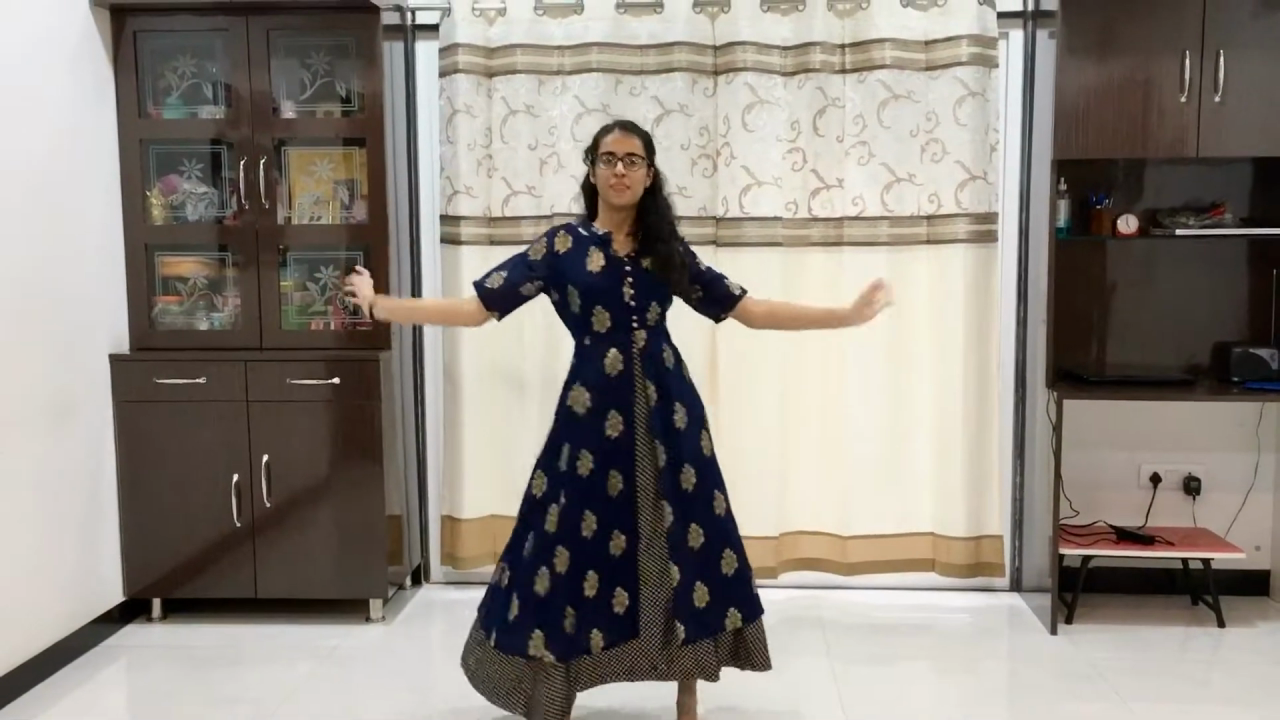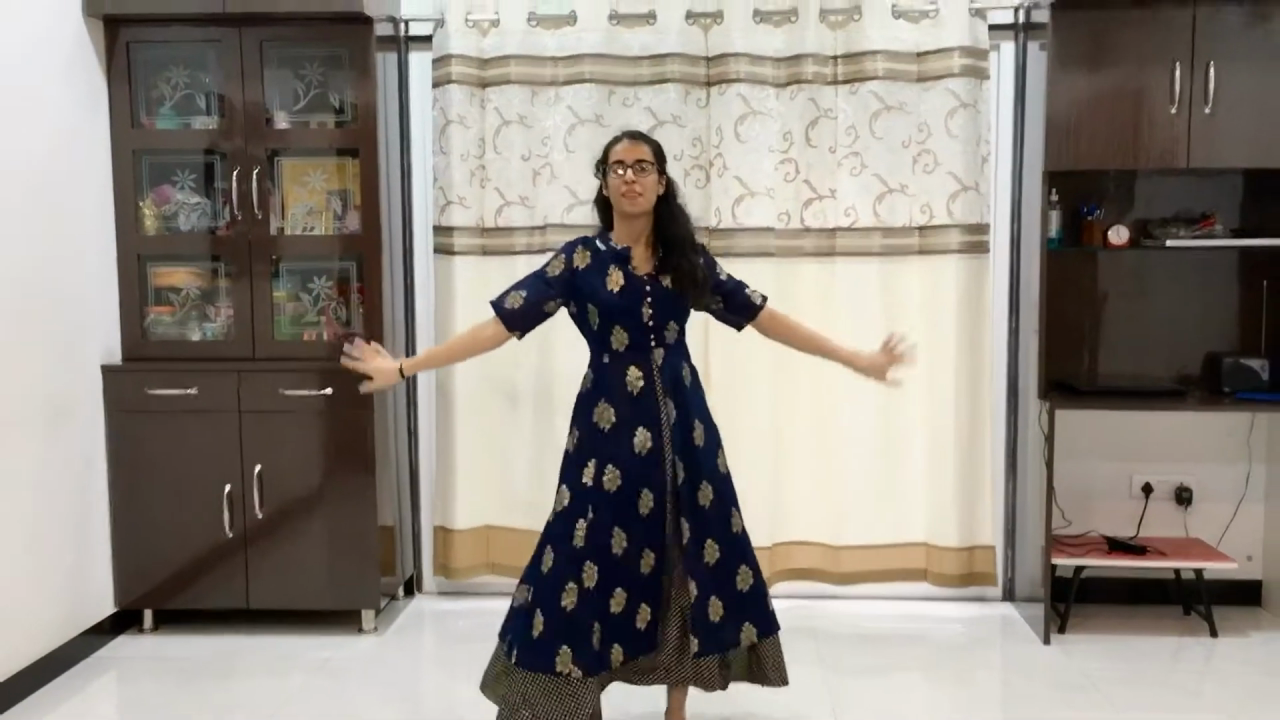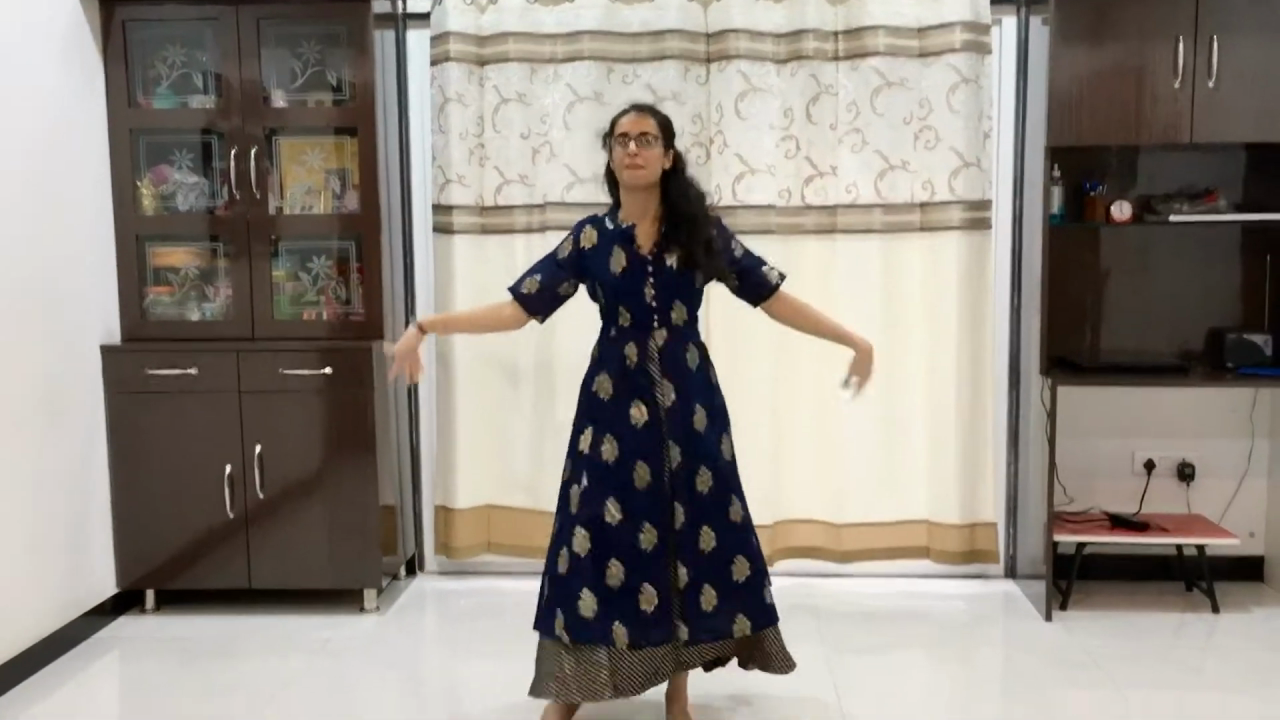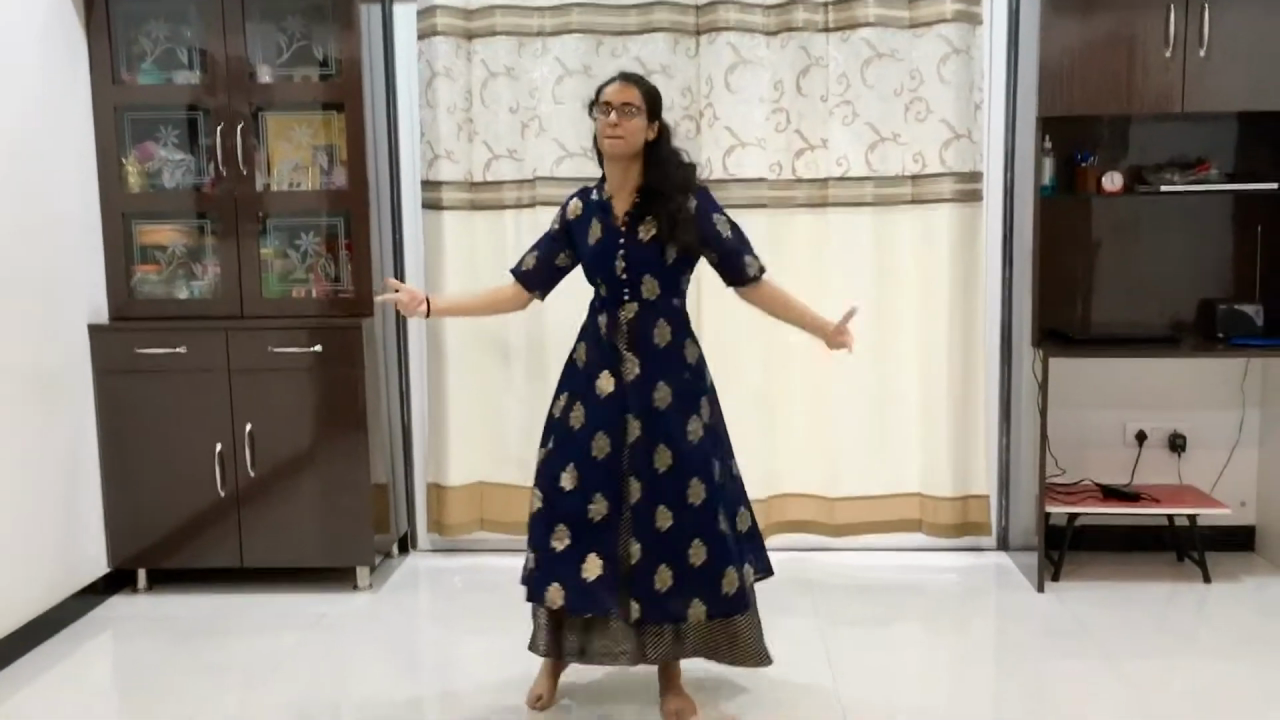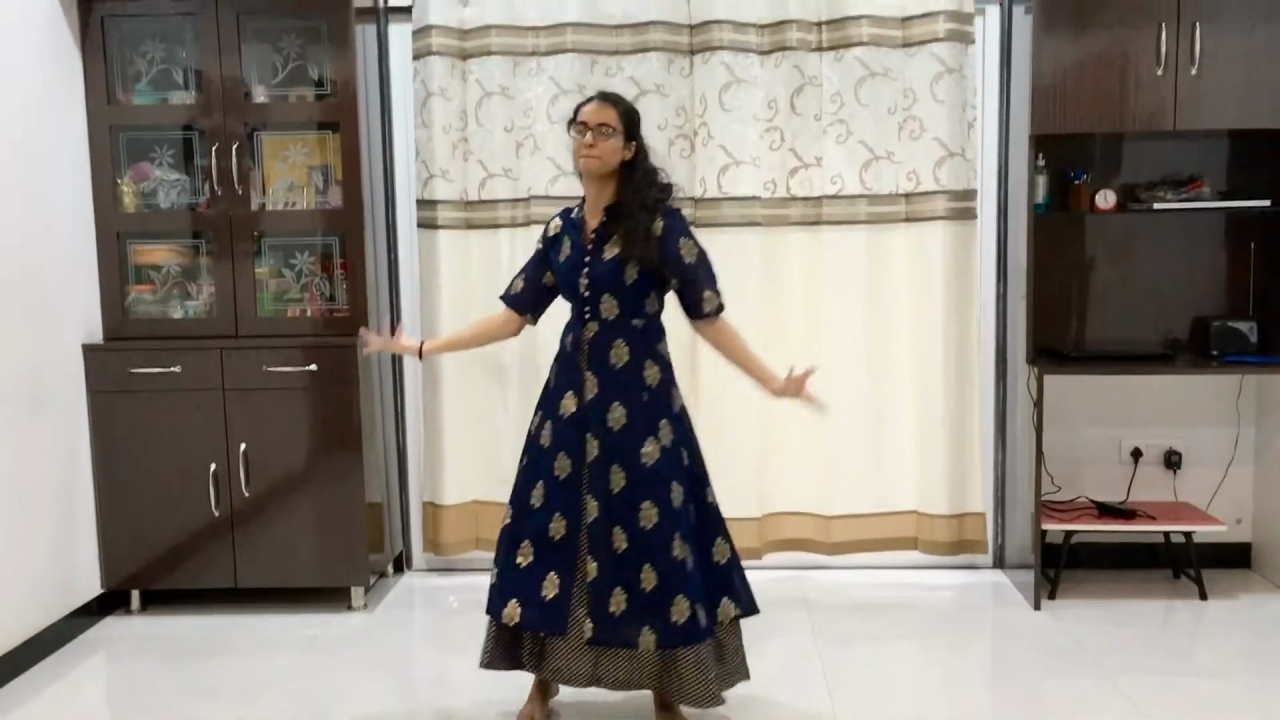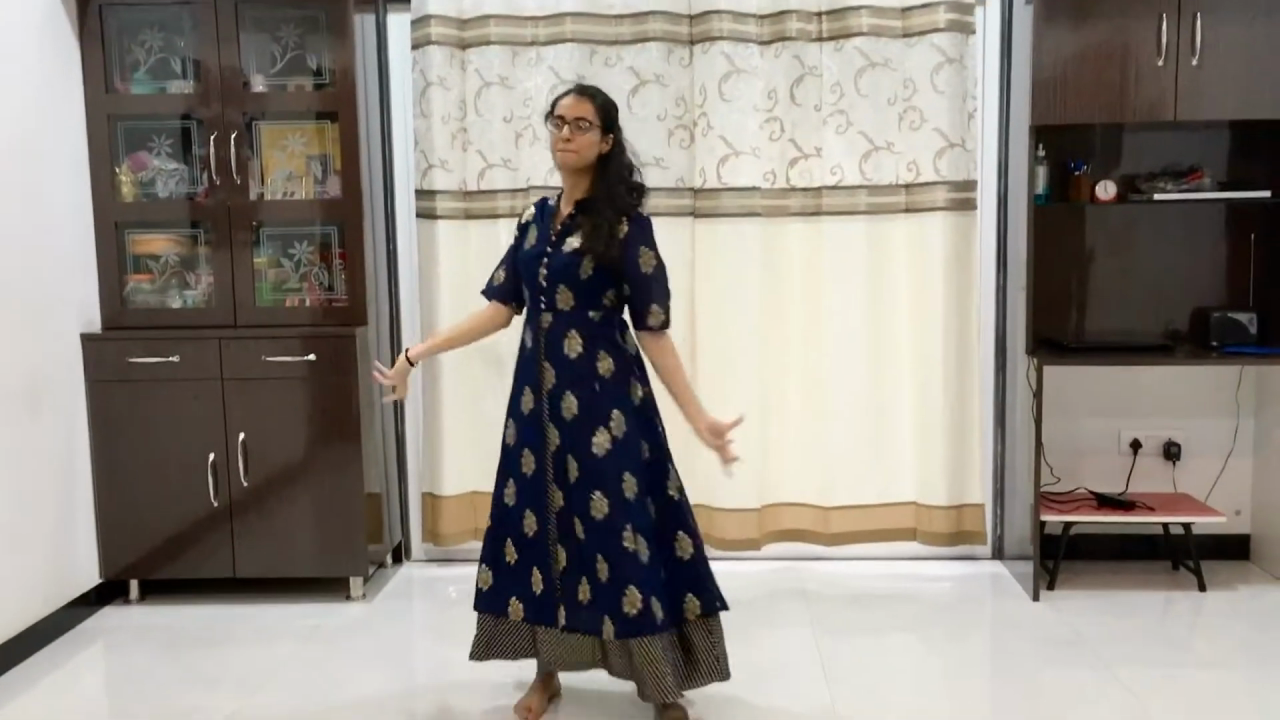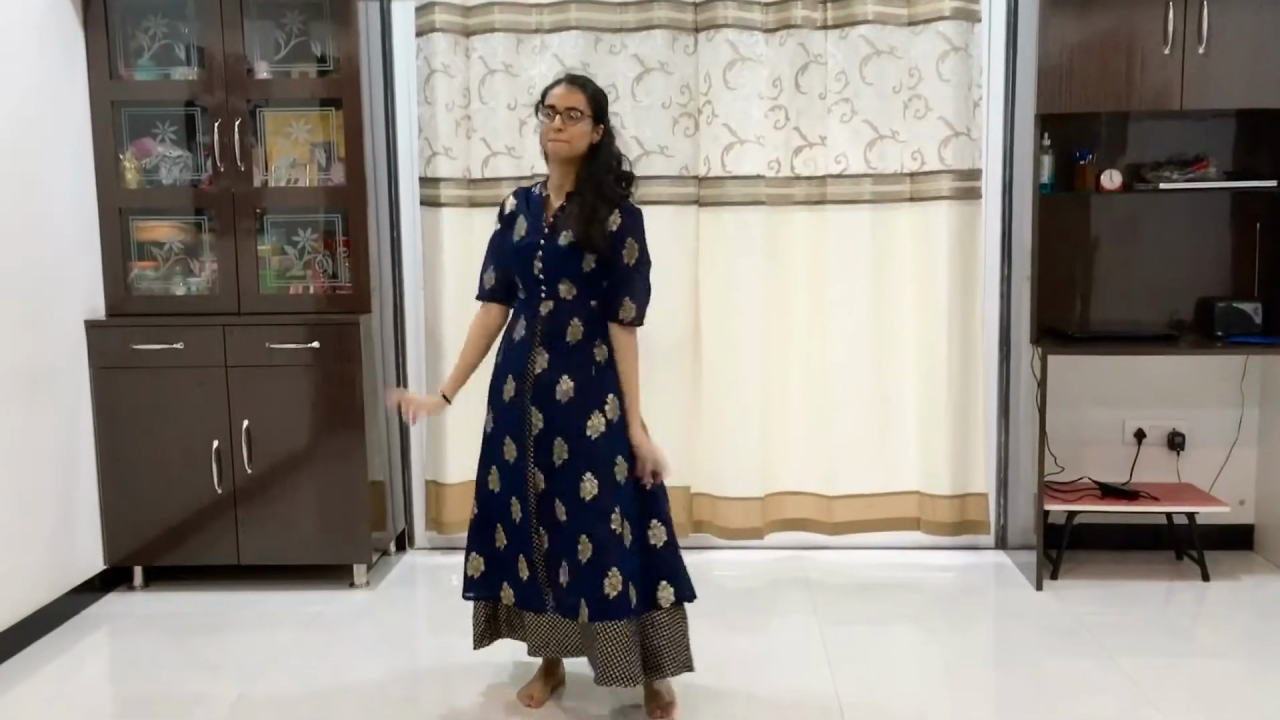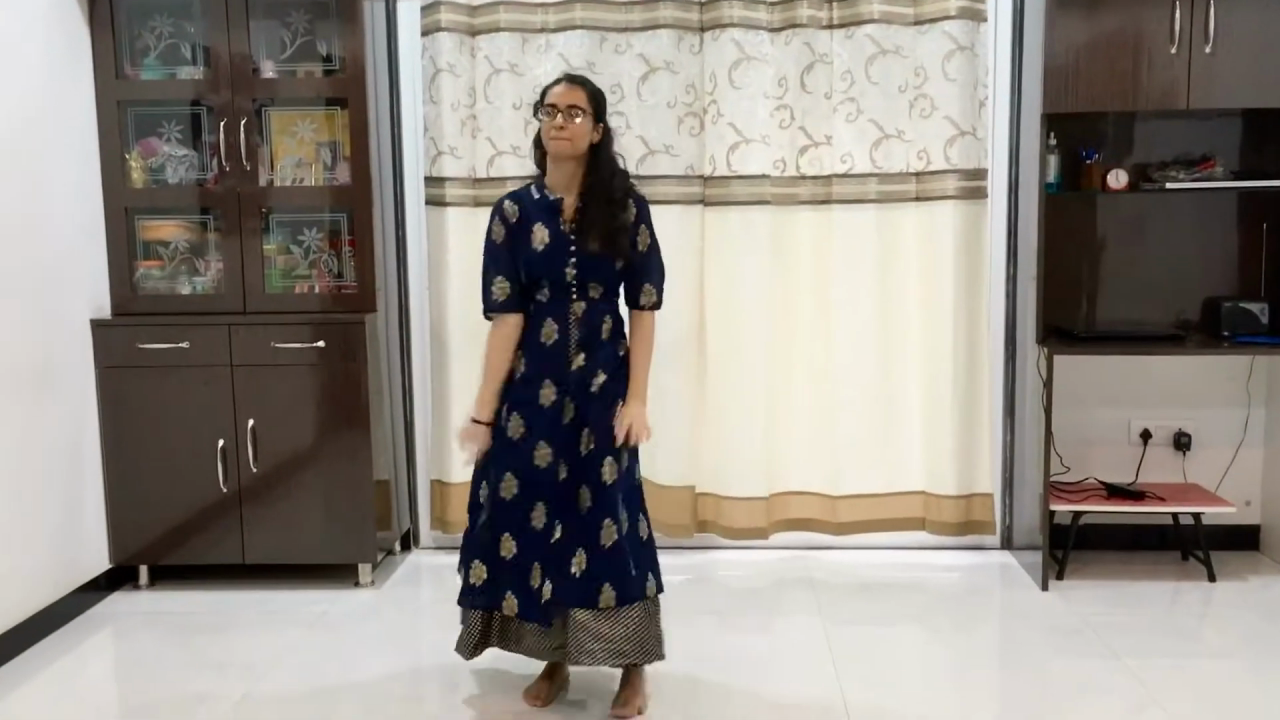
dt=0.2s
person 1, frame 1
left shoulder: (669, 249)
right shoulder: (561, 245)
left elbow: (748, 309)
right elbow: (476, 307)
left wrist: (846, 314)
right wrist: (383, 306)
left hip: (669, 408)
right hip: (593, 409)
left knee: (689, 545)
right knee: (578, 543)
person 1, frame 2
left shoulder: (689, 259)
right shoulder: (578, 260)
left elbow: (763, 316)
right elbow: (500, 324)
left wrist: (857, 359)
right wrist: (405, 366)
left hip: (683, 425)
right hip: (611, 426)
left knee: (701, 561)
right knee: (597, 558)
person 1, frame 3
left shoulder: (701, 231)
right shoulder: (589, 238)
left elbow: (772, 295)
right elbow: (518, 307)
left wrist: (856, 342)
right wrist: (428, 325)
left hip: (689, 402)
right hip: (616, 402)
left knee: (698, 542)
right knee: (602, 538)
person 1, frame 4
left shoulder: (687, 203)
right shoulder: (579, 210)
left elbow: (749, 279)
right elbow: (522, 288)
left wrist: (823, 329)
right wrist: (430, 303)
left hip: (670, 377)
right hip: (595, 375)
left knee: (677, 515)
right knee: (572, 508)
right ankle: (555, 656)
person 1, frame 5
left shoulder: (658, 223)
right shoulder: (560, 227)
left elbow: (707, 315)
right elbow: (515, 312)
left wrist: (771, 381)
right wrist: (421, 346)
left hip: (639, 399)
right hip: (570, 396)
left knee: (649, 537)
right knee: (546, 533)
person 1, frame 6
left shoulder: (625, 223)
right shoulder: (536, 218)
left elbow: (652, 328)
right elbow: (501, 305)
left wrist: (697, 416)
right wrist: (416, 354)
left hip: (604, 394)
right hip: (538, 392)
left knee: (620, 530)
right knee: (533, 527)
person 1, frame 7
left shoulder: (616, 212)
right shoulder: (516, 206)
left elbow: (624, 321)
right elbow: (494, 306)
left wrist: (636, 422)
right wrist: (446, 390)
left hip: (588, 383)
right hip: (520, 383)
left knee: (603, 522)
right knee: (523, 513)
right ankle: (549, 658)
person 1, frame 8
left shoulder: (626, 207)
right shoulder: (514, 211)
left elbow: (644, 306)
right elbow: (504, 316)
left wrist: (636, 398)
right wrist: (481, 413)
left hip: (602, 380)
right hip: (532, 384)
left knee: (607, 522)
right knee: (526, 517)
right ankle: (553, 661)
